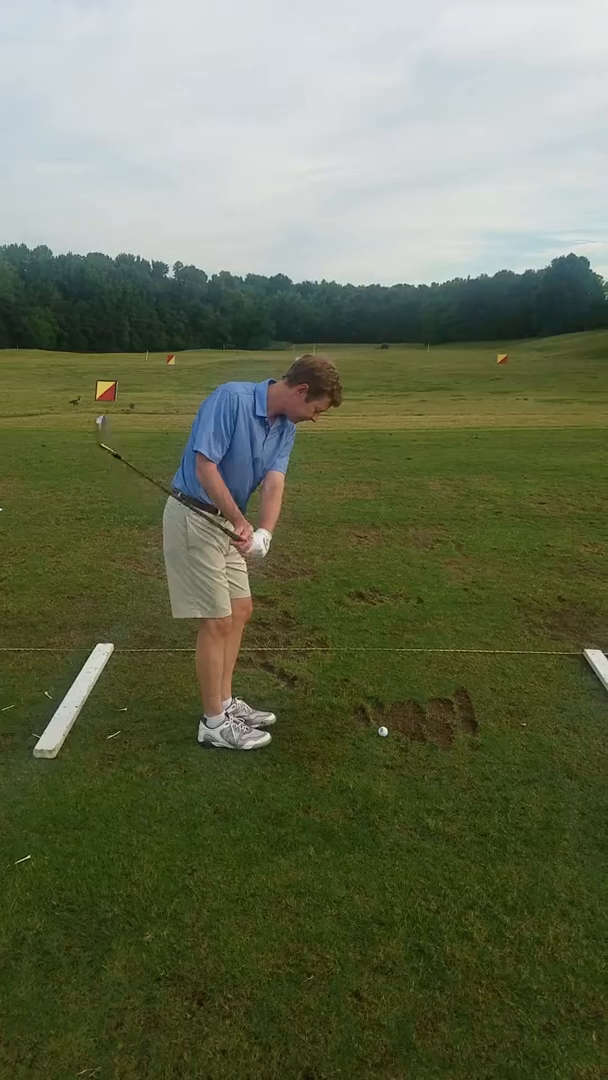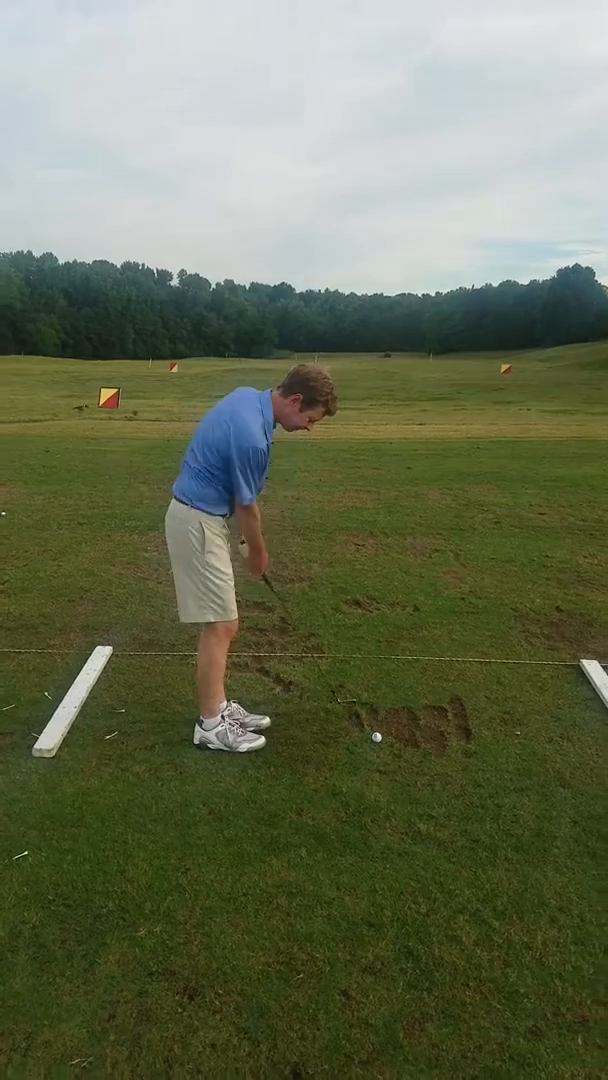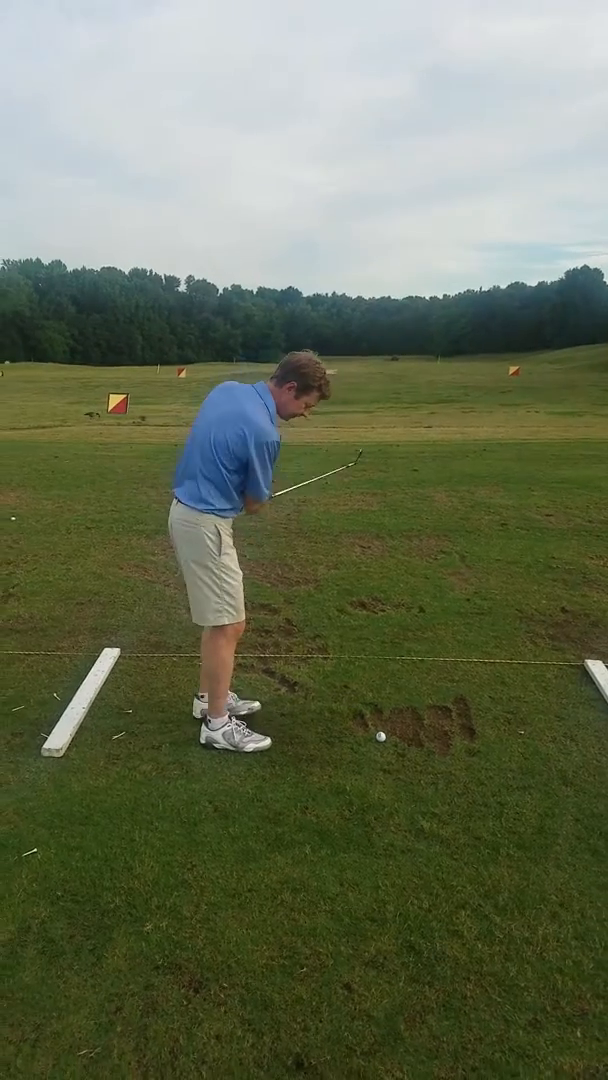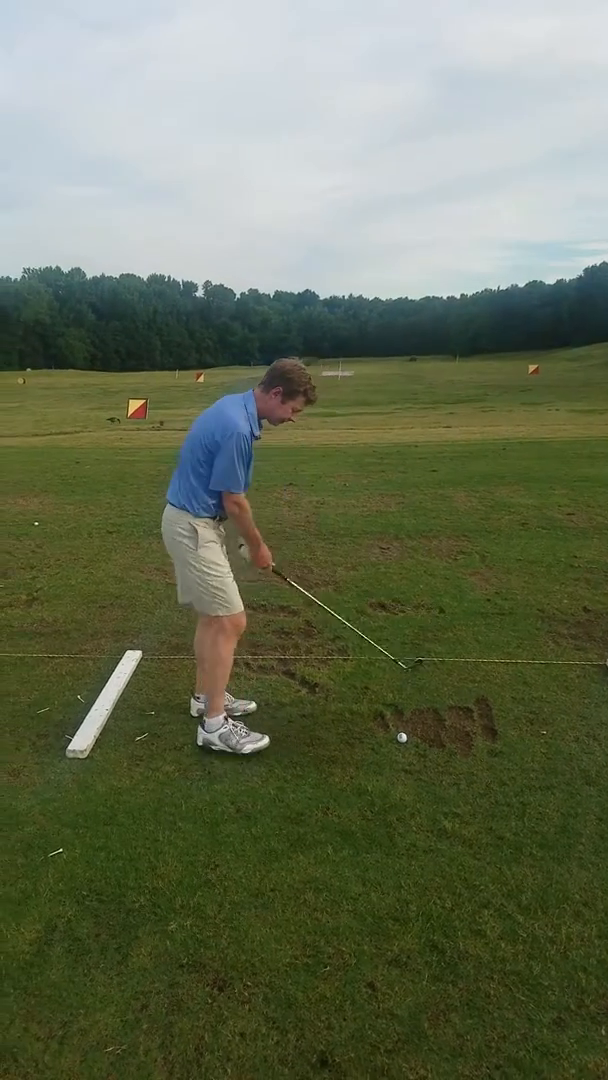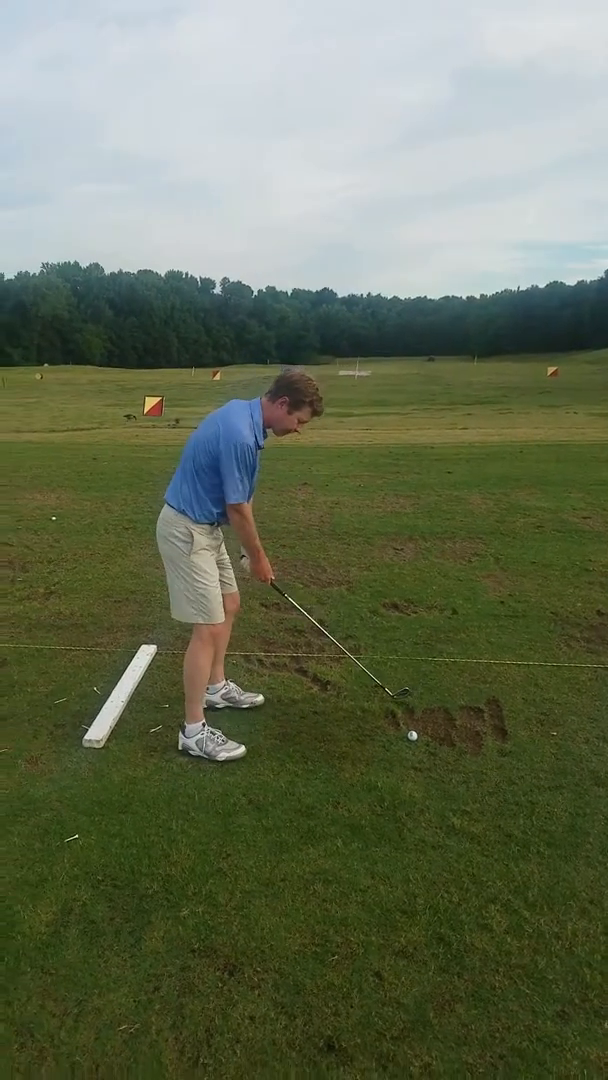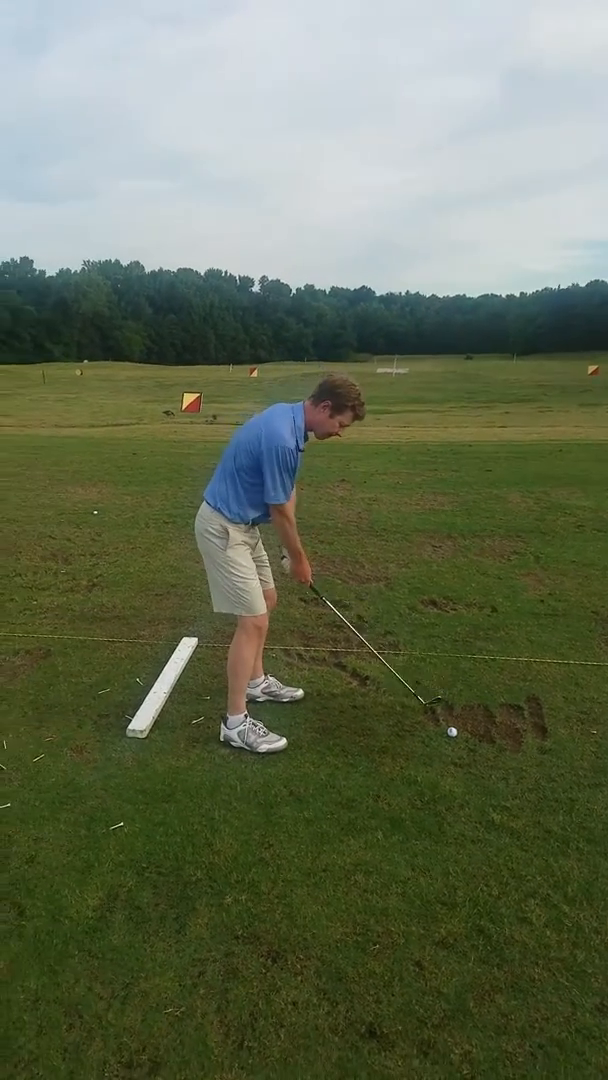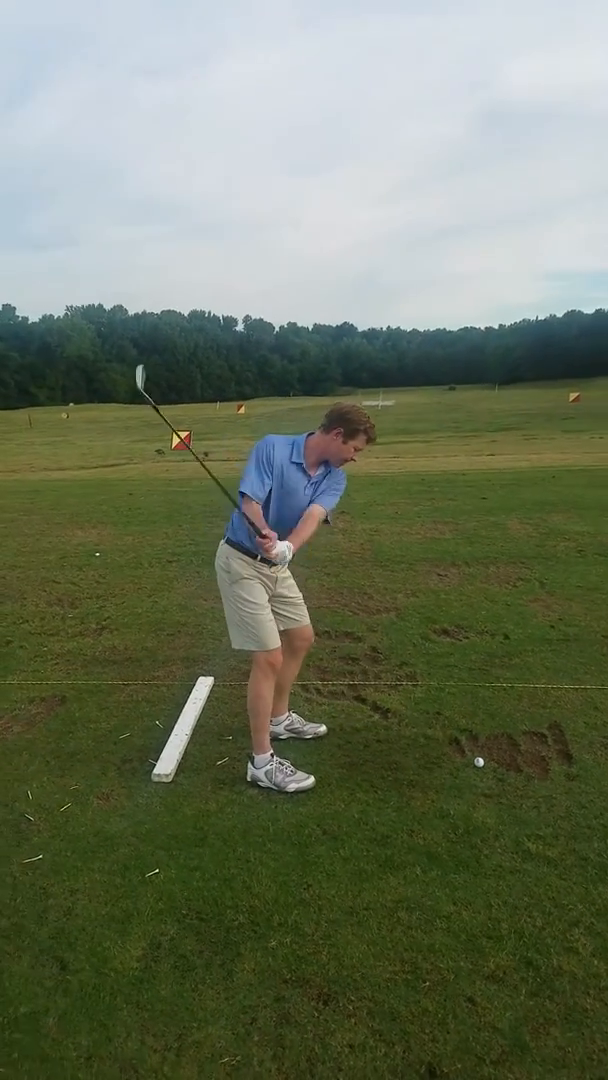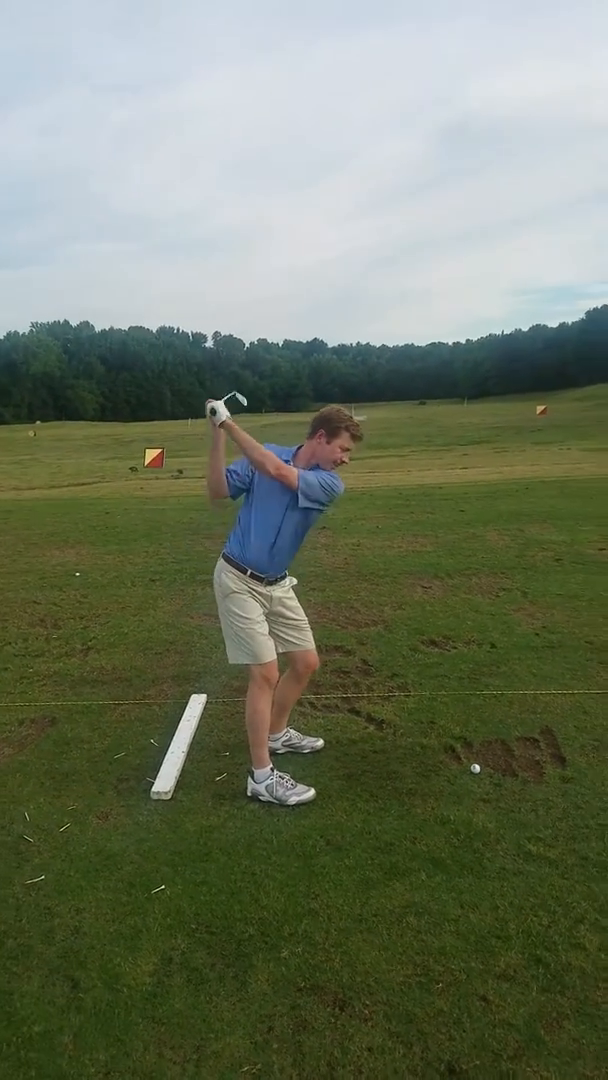
dt=0.4s
person 1, frame 1
left shoulder: (285, 427)
right shoulder: (231, 398)
left elbow: (274, 484)
right elbow: (205, 468)
left wrist: (264, 532)
right wrist: (240, 522)
left hip: (224, 520)
right hip: (195, 519)
left knee: (239, 611)
right knee: (217, 621)
left ankle: (224, 702)
right ankle: (214, 722)
person 1, frame 2
left shoulder: (250, 397)
right shoulder: (251, 436)
right elbow: (246, 506)
left wrist: (256, 544)
right wrist: (257, 553)
left hip: (209, 517)
right hip: (198, 523)
left knee: (221, 619)
right knee: (221, 623)
left ankle: (218, 705)
right ankle: (210, 724)
person 1, frame 3
left shoulder: (227, 389)
right shoulder: (263, 433)
right elbow: (255, 502)
right wrist: (248, 501)
left hip: (188, 511)
right hip: (206, 524)
left knee: (220, 617)
right knee: (228, 625)
left ankle: (209, 696)
right ankle: (217, 723)
person 1, frame 4
left shoulder: (235, 407)
right shoulder: (237, 428)
right elbow: (233, 500)
right wrist: (257, 546)
left hip: (198, 520)
right hip: (193, 526)
left knee: (212, 614)
right knee: (232, 621)
left ankle: (206, 695)
right ankle: (215, 723)
person 1, frame 5
left shoulder: (241, 411)
right shoulder: (240, 437)
right elbow: (238, 509)
left wrist: (252, 551)
right wrist: (258, 557)
left hip: (204, 525)
right hip: (187, 530)
left knee: (228, 605)
right knee: (209, 628)
left ankle: (214, 686)
right ankle: (193, 730)
person 1, frame 6
left shoulder: (288, 416)
right shoulder: (281, 439)
left elbow: (288, 494)
right elbow: (280, 510)
left wrist: (292, 550)
right wrist: (299, 559)
left hip: (242, 523)
right hip: (223, 527)
left knee: (265, 601)
right knee: (253, 620)
left ankle: (255, 681)
right ankle: (235, 722)
person 1, frame 7
left shoulder: (335, 477)
right shoulder: (272, 448)
left elbow: (313, 516)
right elbow: (249, 503)
left wrist: (288, 547)
right wrist: (265, 533)
left hip: (275, 564)
right hip: (242, 561)
left knee: (300, 638)
right knee: (268, 656)
left ankle: (279, 718)
right ankle: (262, 761)
person 1, frame 8
left shoulder: (330, 484)
right shoulder: (268, 453)
left elbow: (276, 471)
right elbow: (218, 492)
left wrist: (230, 424)
right wrist: (217, 433)
left hip: (276, 585)
right hip: (237, 579)
left knee: (307, 663)
right knee: (265, 673)
left ankle: (276, 733)
right ankle: (261, 776)
